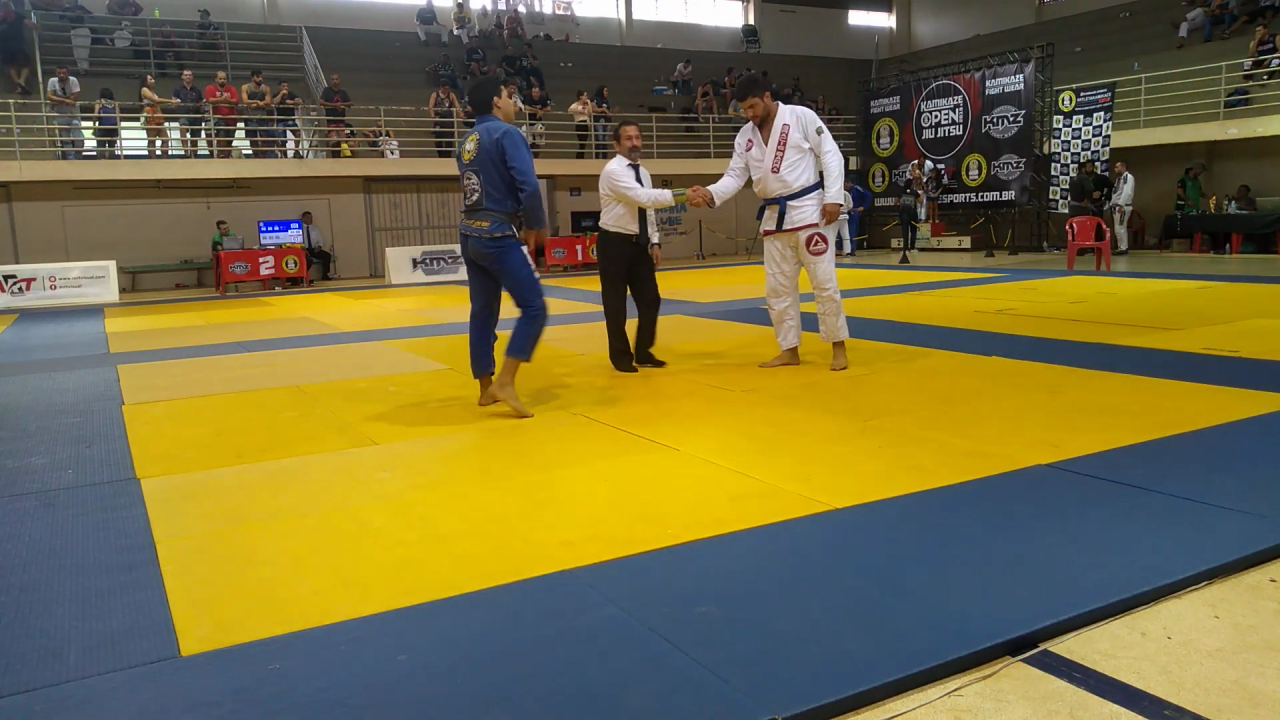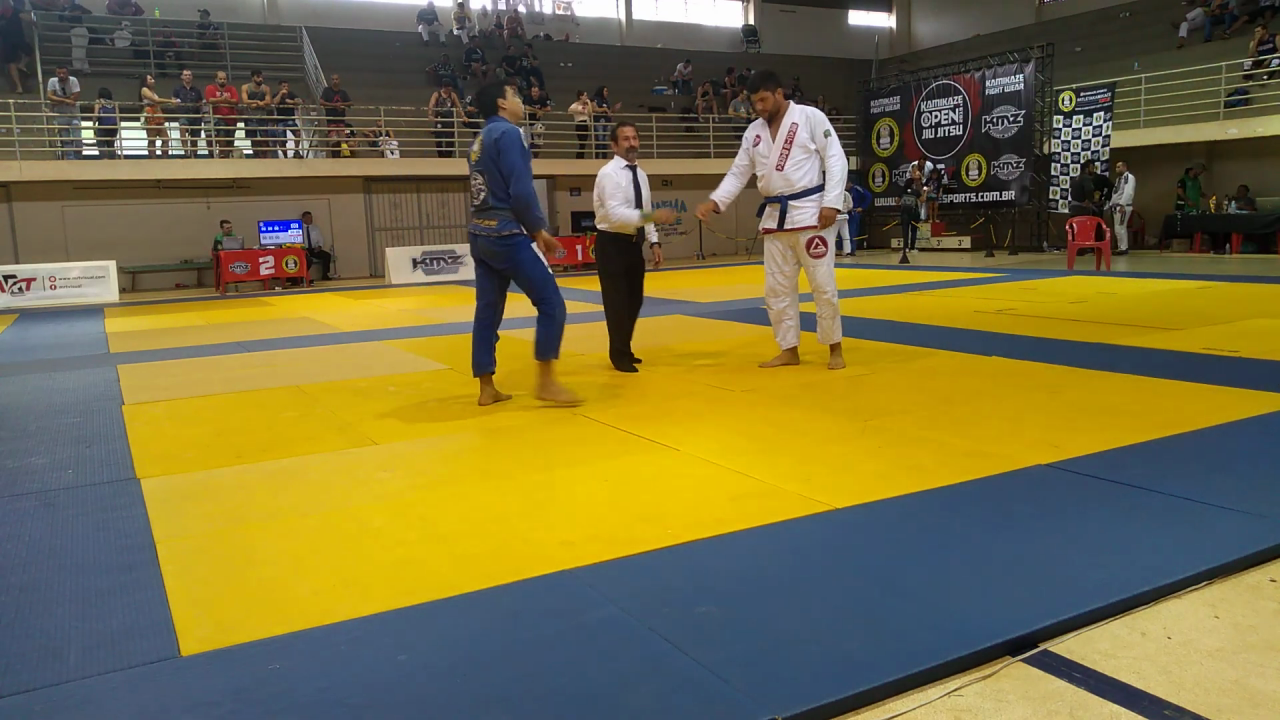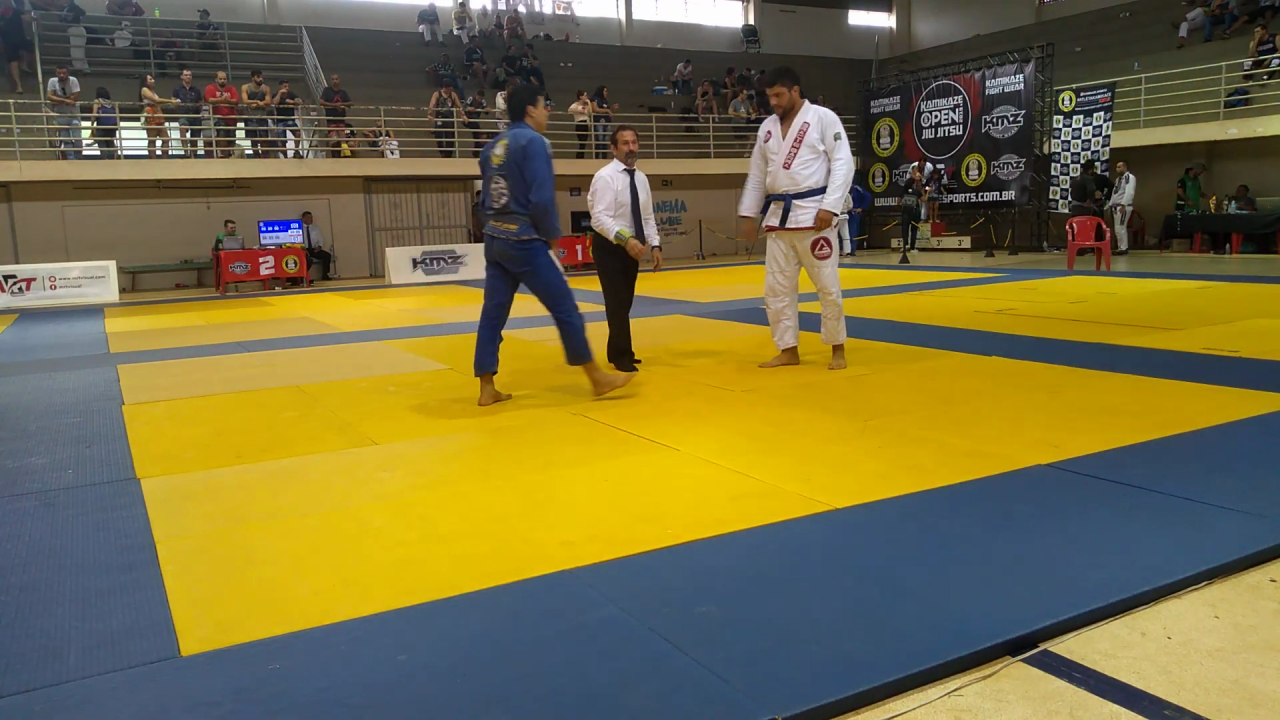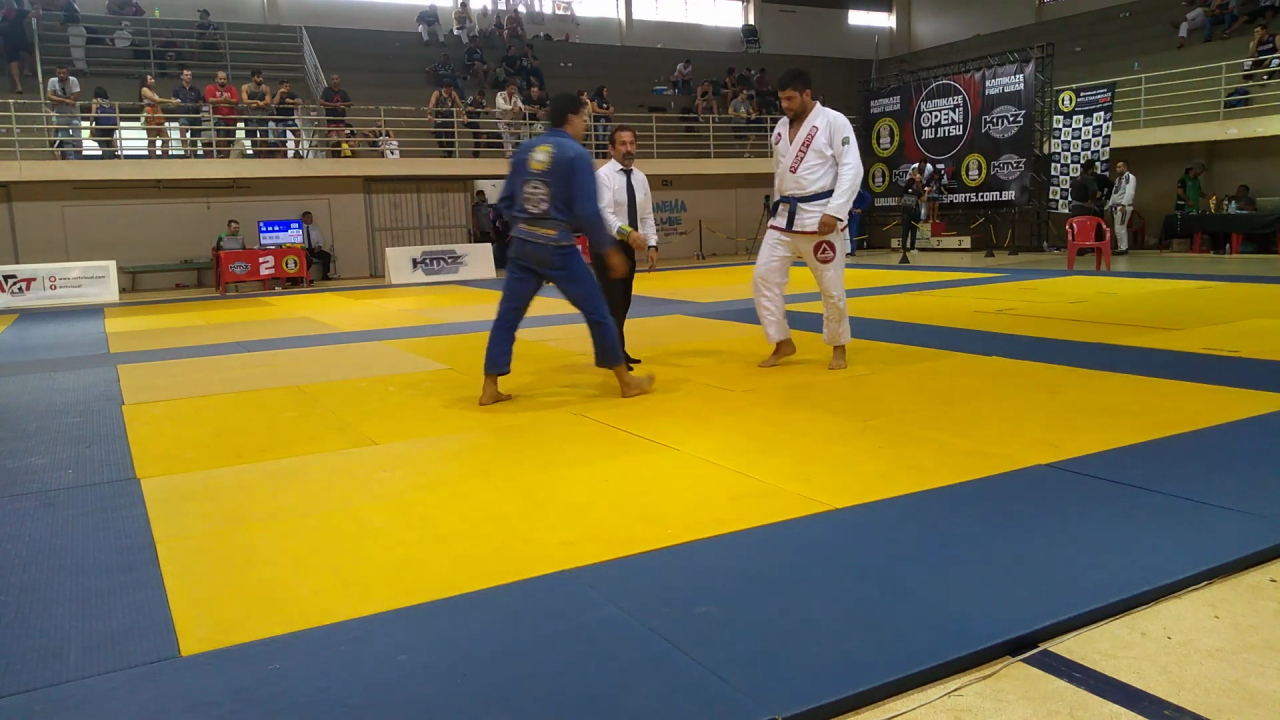
dt=0.2s
person 1, frame 1
left shoulder: (466, 143)
right shoulder: (506, 134)
right elbow: (529, 187)
left wrist: (521, 224)
right wrist: (536, 226)
left hip: (470, 234)
right hip: (498, 235)
left knee: (483, 312)
right knee: (534, 307)
left ankle: (487, 388)
right ankle: (504, 383)
person 1, frame 2
left shoulder: (478, 142)
right shoulder: (508, 133)
right elbow: (521, 191)
left wrist: (531, 230)
right wrist: (538, 229)
left hip: (479, 234)
right hip: (506, 235)
left knee: (487, 310)
right knee: (551, 304)
left ankle: (487, 389)
right ankle: (546, 382)
person 1, frame 3
left shoulder: (492, 147)
right shoulder: (534, 142)
right elbow: (542, 199)
right wrist: (551, 235)
left hip: (494, 238)
right hip: (525, 240)
left knee: (493, 312)
right knee: (565, 310)
left ankle: (487, 389)
right ankle: (597, 379)
person 1, frame 4
left shoulder: (525, 151)
right shoulder: (576, 154)
left elbow: (506, 202)
right elbow: (588, 211)
right wrist: (609, 250)
left hip: (522, 242)
right hip: (557, 245)
left knee: (508, 314)
right knee: (597, 311)
left ankle: (490, 388)
right ankle: (625, 380)
person 2, frame 1
left shoulder: (801, 116)
right shoulder: (745, 136)
left elbow: (831, 156)
right elbow: (735, 176)
left wrist: (833, 197)
right wrist: (710, 193)
left hip: (809, 210)
right hip: (774, 216)
left knee: (824, 282)
right knee: (779, 288)
left ankle: (838, 346)
right ankle: (790, 350)
person 2, frame 2
left shoulder: (811, 117)
right shoulder: (754, 131)
left elbow: (836, 160)
right elbow: (738, 174)
left wrist: (831, 203)
right wrist: (714, 202)
left hip: (809, 211)
right hip: (774, 215)
left knee: (822, 284)
right knee: (778, 287)
left ankle: (835, 348)
right ankle: (789, 350)
person 2, frame 3
left shoulder: (823, 118)
right shoulder: (767, 127)
left elbow: (843, 164)
right elbow: (757, 174)
left wrist: (829, 206)
right wrist: (748, 213)
left hip: (812, 213)
right hip: (778, 215)
left knee: (827, 285)
right knee: (777, 287)
left ankle: (837, 349)
right ankle: (788, 349)
person 2, frame 4
left shoulder: (834, 121)
right shoulder: (782, 127)
left elbow: (852, 169)
left wrist: (835, 211)
right wrist: (776, 211)
left hip: (819, 216)
right hip: (785, 216)
left knee: (831, 287)
right knee: (764, 278)
left ankle: (838, 349)
right ankle: (782, 343)
person 3, frame 1
left shoulder: (643, 173)
right shoulder: (613, 171)
right elbow: (643, 198)
left wrist: (654, 243)
right wrist: (681, 195)
left hip: (638, 244)
right hip: (614, 244)
left knee: (650, 299)
right knee: (616, 303)
left ankle: (642, 351)
right ankle: (621, 355)
person 3, frame 2
left shoulder: (640, 174)
right shoulder: (609, 174)
right elbow: (615, 214)
left wrist: (654, 241)
right wrist: (651, 216)
left hip: (634, 245)
right hip: (612, 244)
left knee: (633, 301)
right knee: (616, 303)
left ankle: (623, 349)
right ankle: (620, 355)
person 3, frame 3
left shoulder: (641, 178)
right shoulder: (605, 177)
left elbow: (647, 216)
right elbow: (600, 218)
left wrist: (654, 245)
right wrist: (626, 240)
left hip: (629, 247)
right hip: (608, 247)
left knee: (625, 303)
right knee: (617, 303)
left ankle: (617, 351)
right ankle: (621, 355)
person 3, frame 4
left shoulder: (640, 178)
right shoulder: (603, 176)
left elbow: (647, 216)
right elbow: (604, 216)
left wrist: (651, 245)
right wrist: (630, 234)
left hip: (627, 246)
left knee: (623, 301)
right knee: (613, 301)
